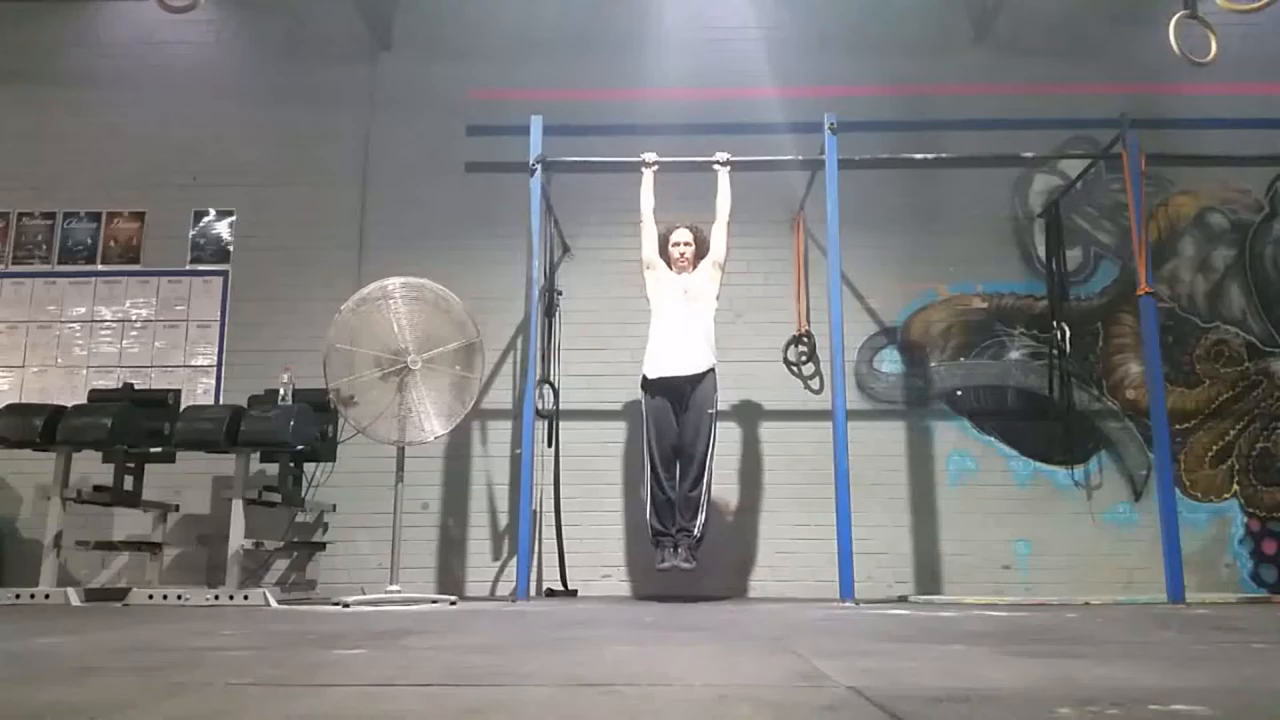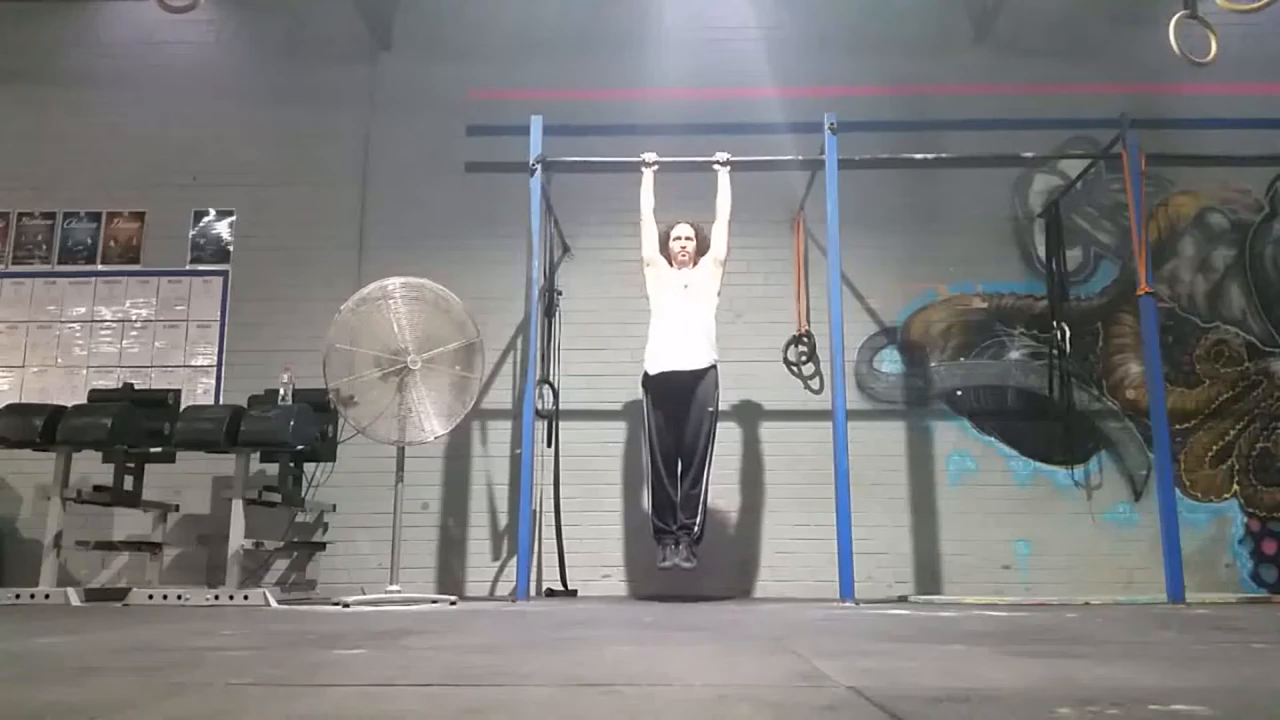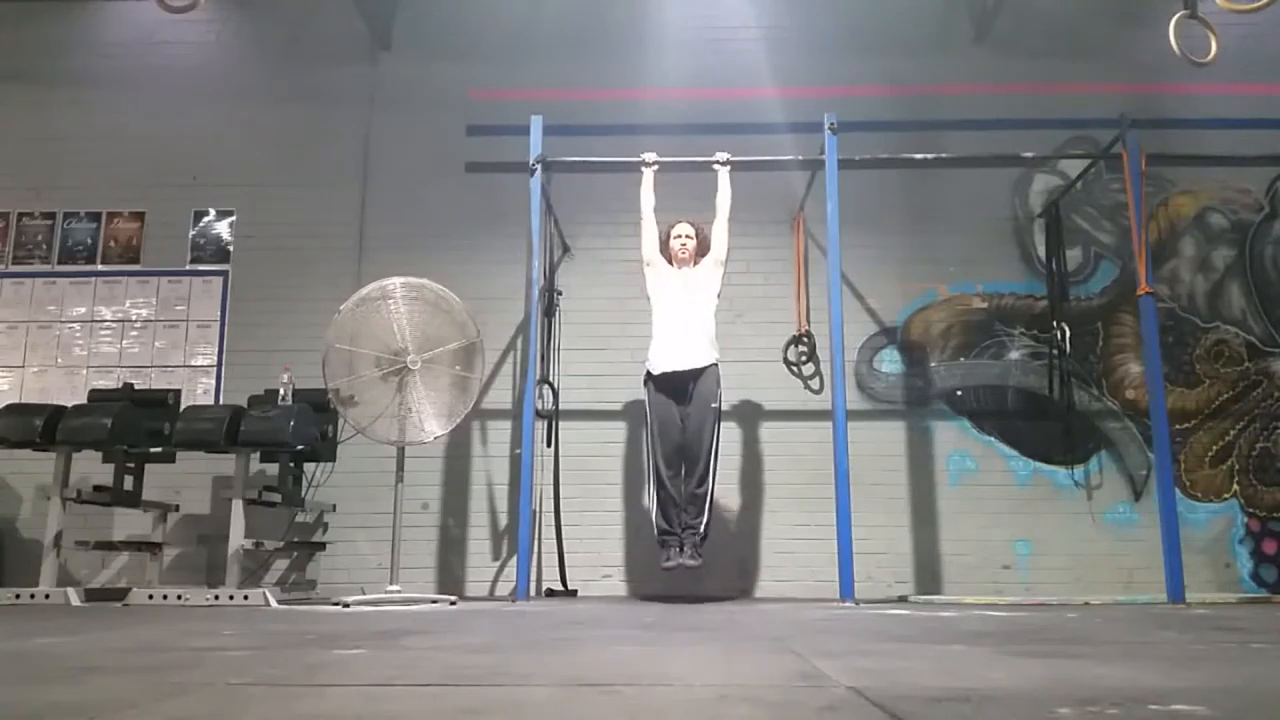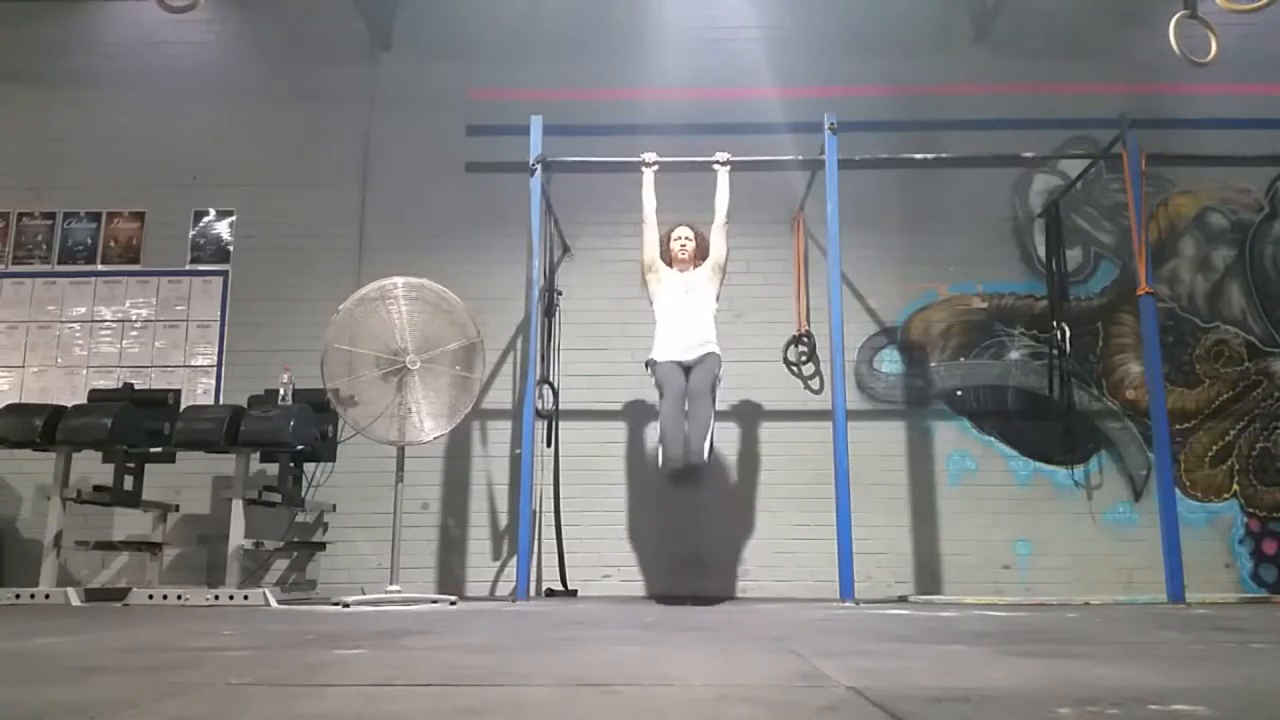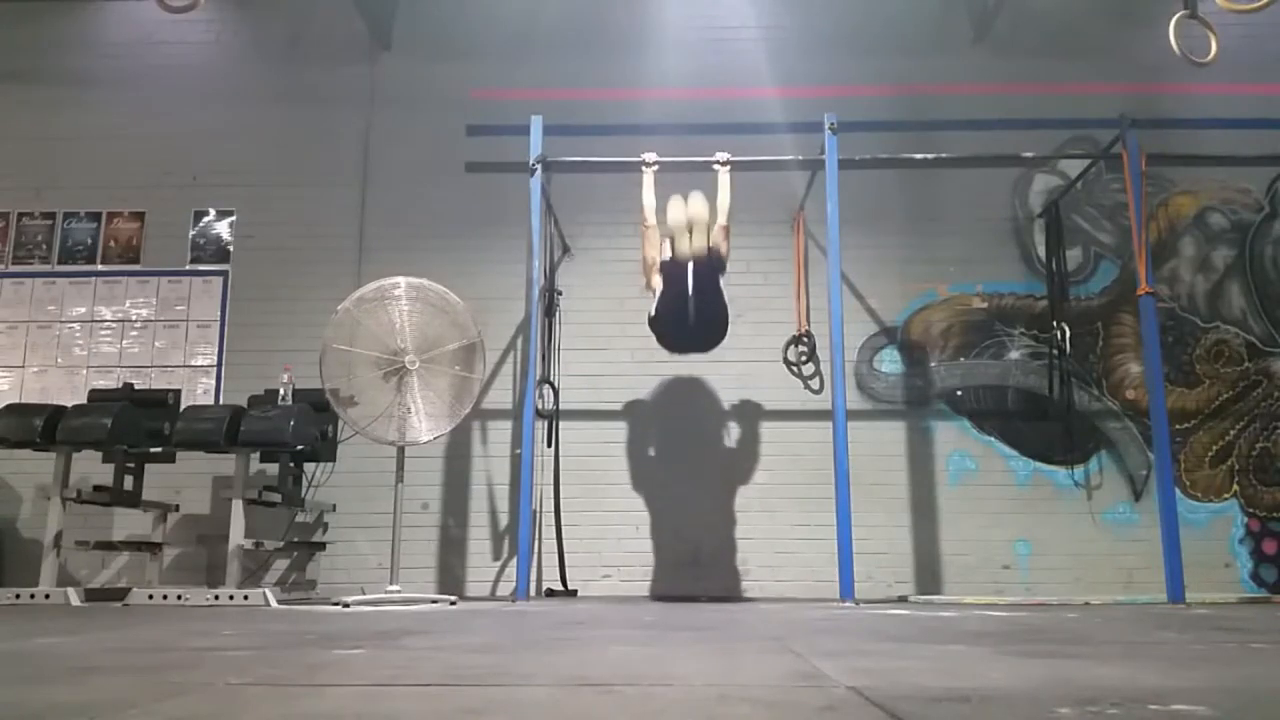
dt=0.3s
person 1, frame 1
left shoulder: (708, 276)
right shoulder: (656, 276)
left elbow: (721, 221)
right elbow: (647, 220)
left wrist: (723, 173)
right wrist: (648, 173)
left hip: (699, 378)
right hip: (658, 378)
left knee: (695, 462)
right knee: (660, 463)
left ankle: (687, 540)
right ankle: (664, 541)
person 1, frame 2
left shoulder: (709, 272)
right shoulder: (657, 272)
left elbow: (722, 219)
right elbow: (647, 218)
left wrist: (723, 173)
right wrist: (648, 173)
left hip: (700, 373)
right hip: (660, 373)
left knee: (696, 462)
right knee: (662, 463)
left ankle: (688, 539)
right ankle: (666, 539)
person 1, frame 3
left shoulder: (709, 271)
right shoulder: (658, 272)
left elbow: (722, 220)
right elbow: (647, 219)
left wrist: (723, 173)
right wrist: (648, 175)
left hip: (702, 371)
right hip: (662, 373)
left knee: (699, 460)
right knee: (665, 462)
left ankle: (693, 538)
right ankle: (669, 539)
person 1, frame 4
left shoulder: (707, 277)
right shoulder: (659, 275)
left elbow: (719, 224)
right elbow: (649, 231)
left wrist: (722, 174)
right wrist: (648, 176)
left hip: (704, 354)
right hip: (666, 357)
left knee: (700, 396)
right knee: (673, 401)
left ankle: (696, 455)
right ankle: (675, 460)
person 1, frame 5
left shoulder: (710, 263)
right shoulder: (660, 272)
left elbow: (721, 225)
right elbow: (649, 225)
left wrist: (724, 173)
right wrist: (648, 174)
left hip: (709, 328)
right hip: (672, 330)
left knee: (709, 259)
left ankle: (698, 253)
right ankle: (680, 254)
